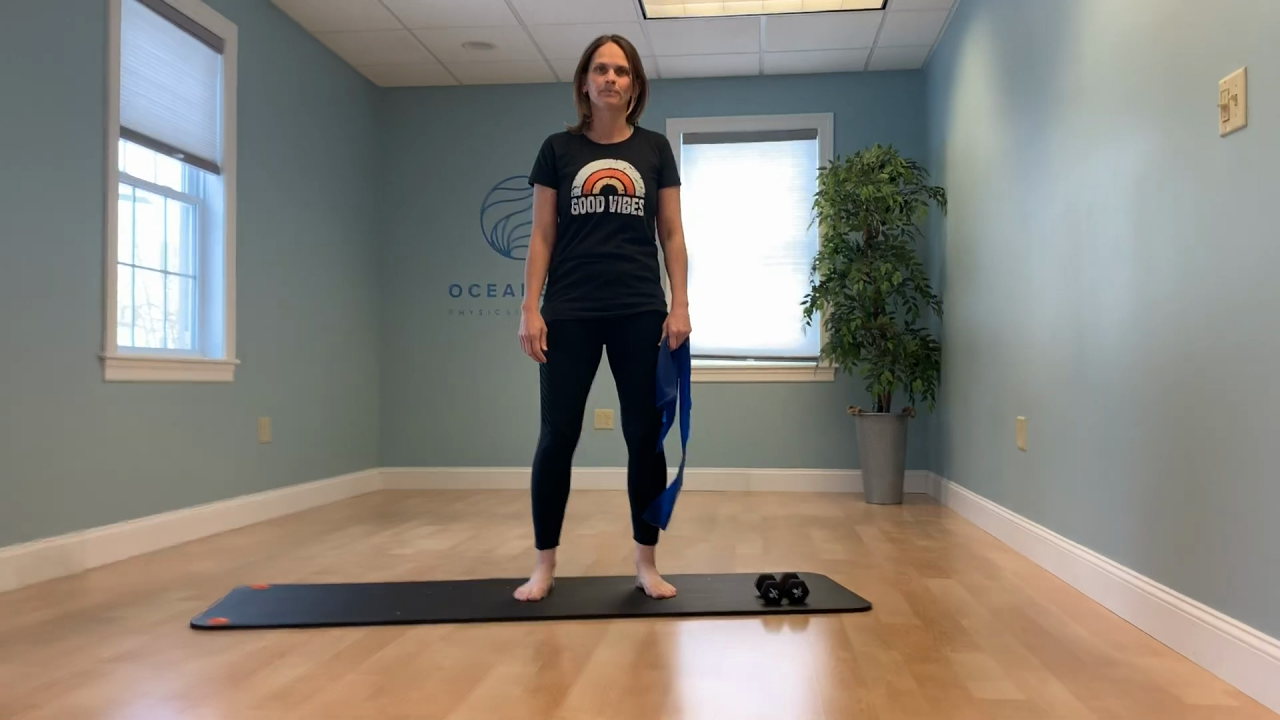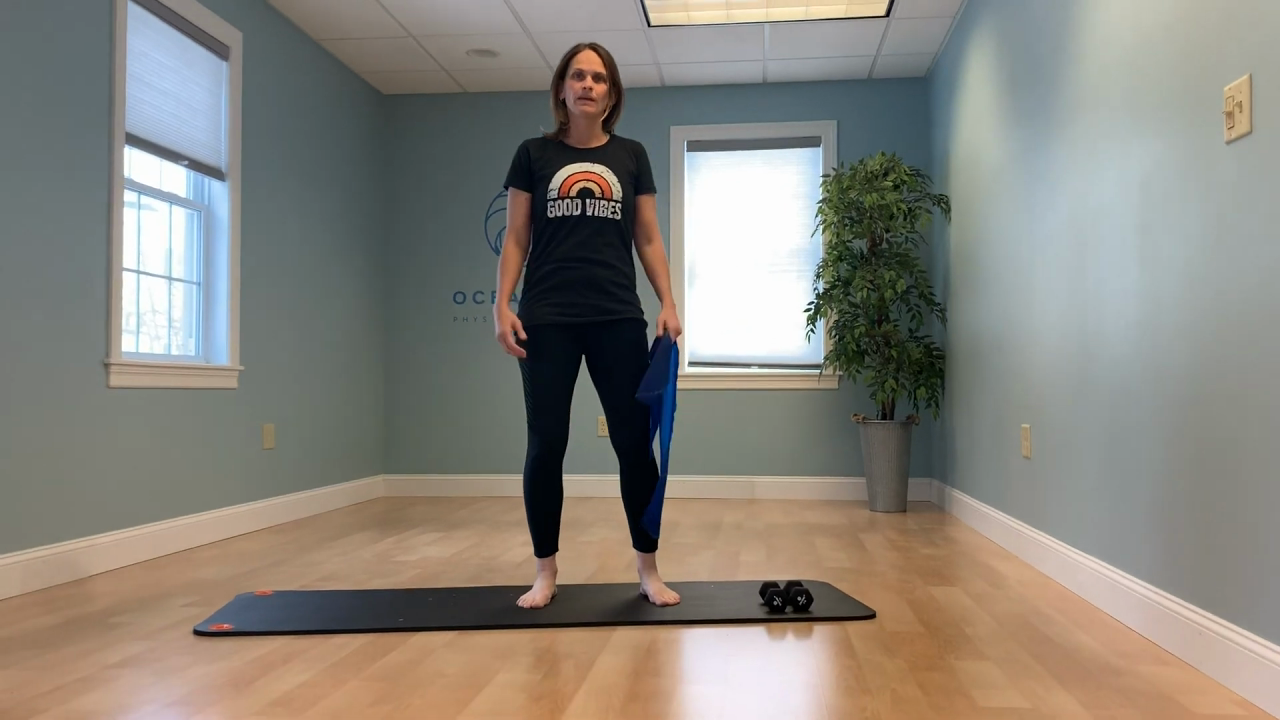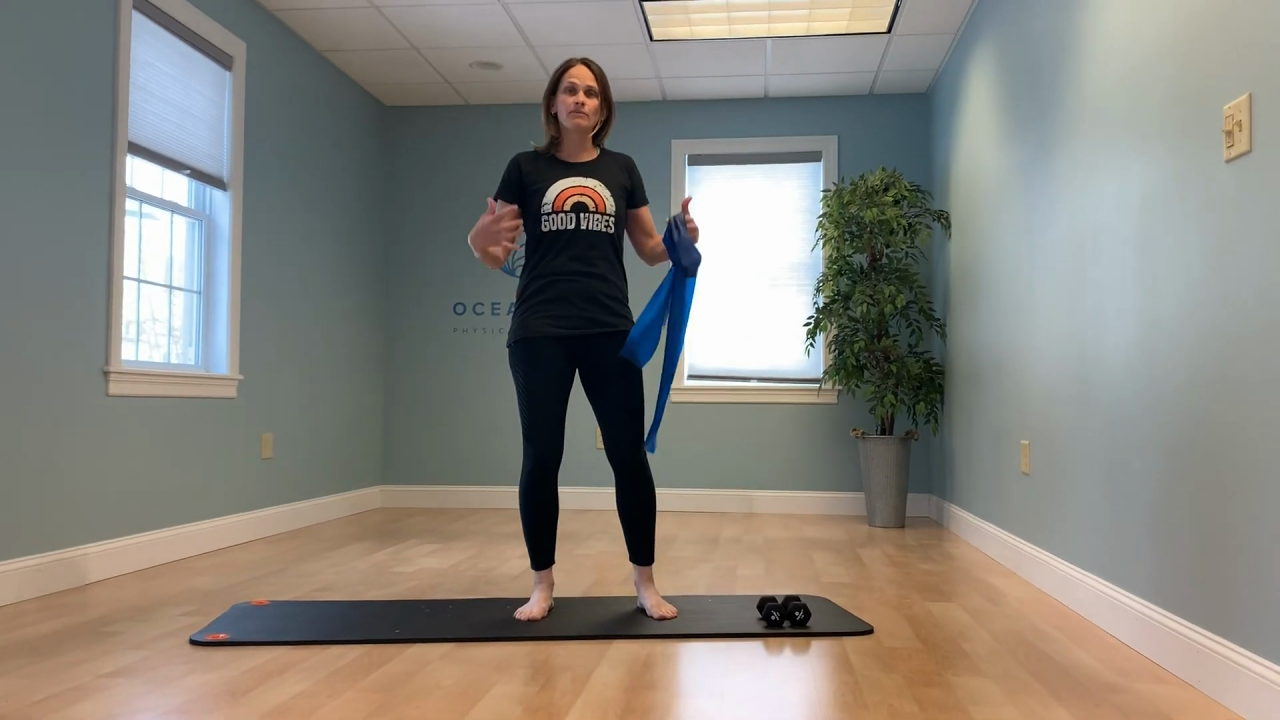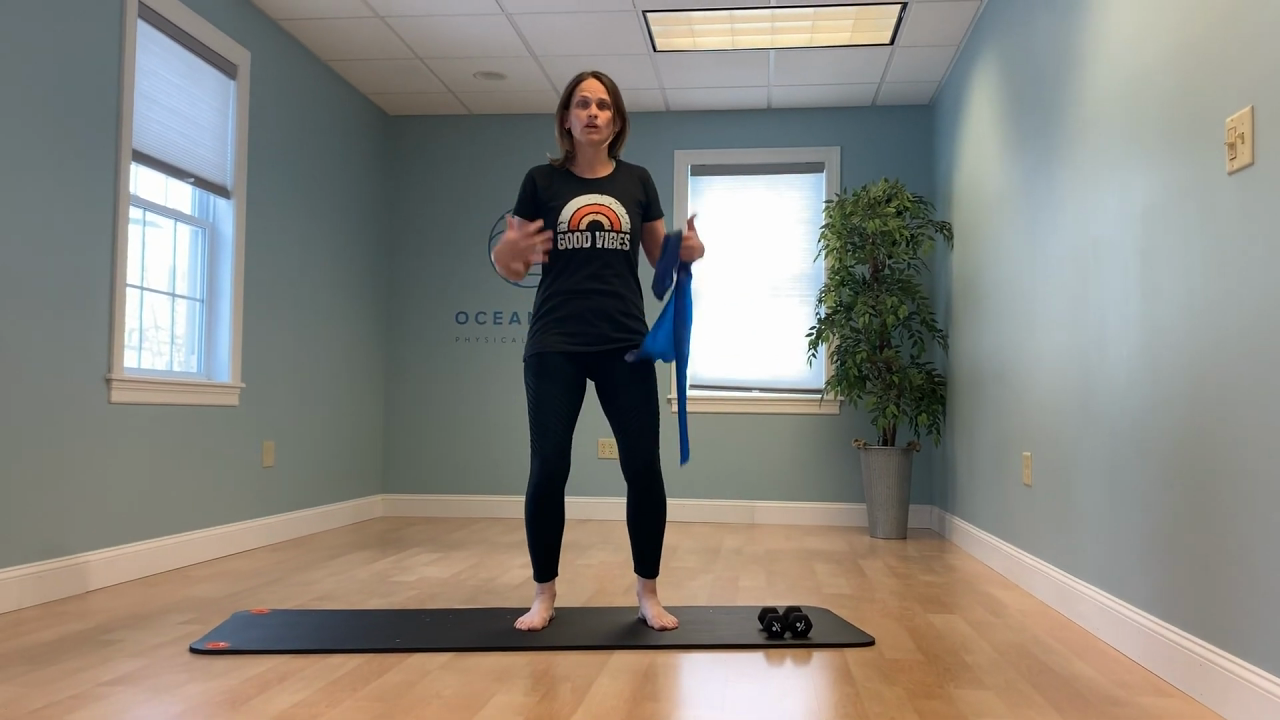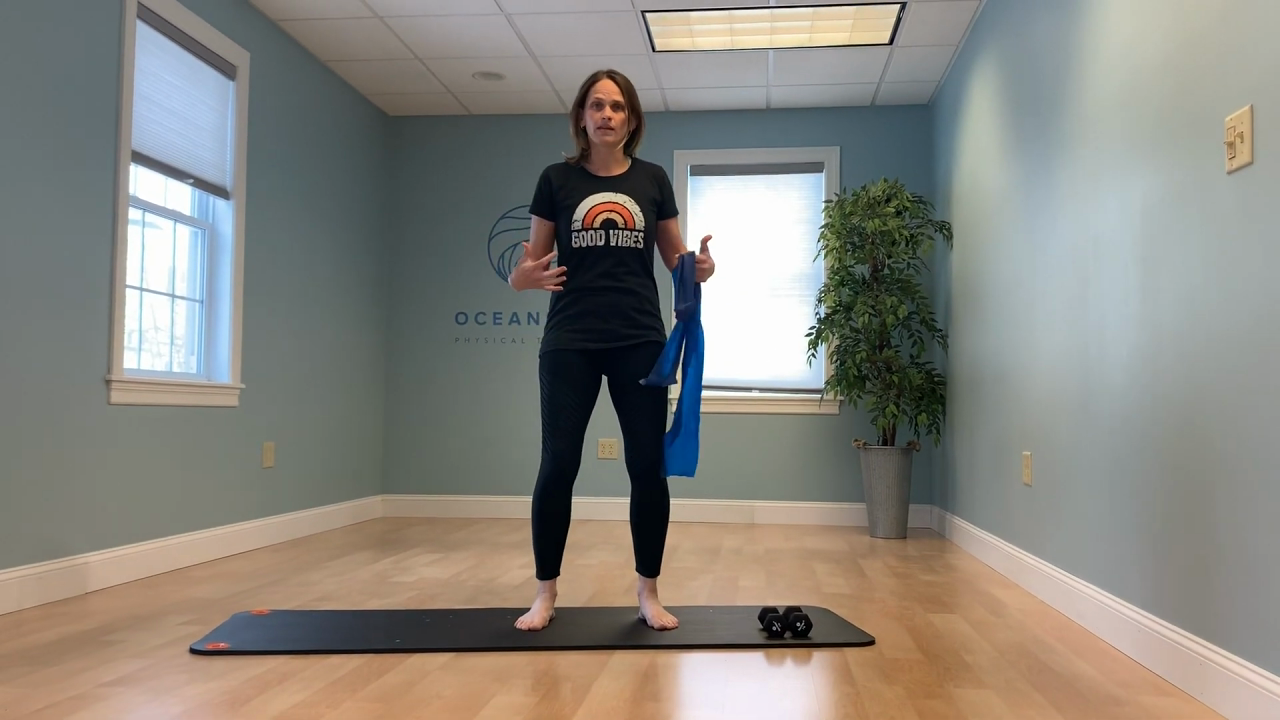
dt=0.5s
person 1, frame 1
left shoulder: (655, 149)
right shoulder: (558, 149)
left elbow: (672, 235)
right elbow: (542, 236)
left wrist: (680, 305)
right wrist: (531, 308)
left hip: (640, 313)
right hip: (569, 313)
left knee: (645, 437)
right knee: (556, 438)
left ankle: (646, 563)
right ankle: (544, 565)
person 1, frame 2
left shoulder: (631, 155)
right shoulder: (534, 153)
left elbow: (648, 239)
right elbow: (516, 239)
left wrist: (668, 303)
right wrist: (503, 306)
left hip: (618, 318)
right hip: (546, 319)
left knee: (635, 442)
right knee: (546, 445)
left ankle: (648, 569)
right ankle: (545, 572)
person 1, frame 3
left shoulder: (621, 169)
right shoulder: (525, 167)
left elbow: (650, 250)
right elbow: (496, 255)
left wrist: (682, 237)
right wrist: (479, 238)
left hip: (610, 330)
right hip: (540, 330)
left knee: (629, 454)
right knee: (541, 456)
left ankle: (645, 583)
right ankle: (542, 585)
person 1, frame 4
left shoulder: (637, 181)
right shoulder: (541, 181)
left elbow: (661, 259)
right elbow: (515, 269)
left wrist: (688, 252)
right wrist: (504, 250)
left hip: (625, 344)
right hip: (555, 345)
left knee: (644, 466)
right knee: (548, 469)
left ankle: (648, 593)
right ankle: (543, 594)
person 1, frame 5
left shoulder: (653, 180)
right shoulder: (556, 179)
left elbow: (673, 254)
right elbow: (535, 255)
left wrist: (698, 265)
right wrist: (523, 274)
left hip: (640, 341)
right hip: (570, 341)
left knee: (649, 465)
right knee: (558, 464)
left ankle: (648, 593)
right ankle: (545, 594)
